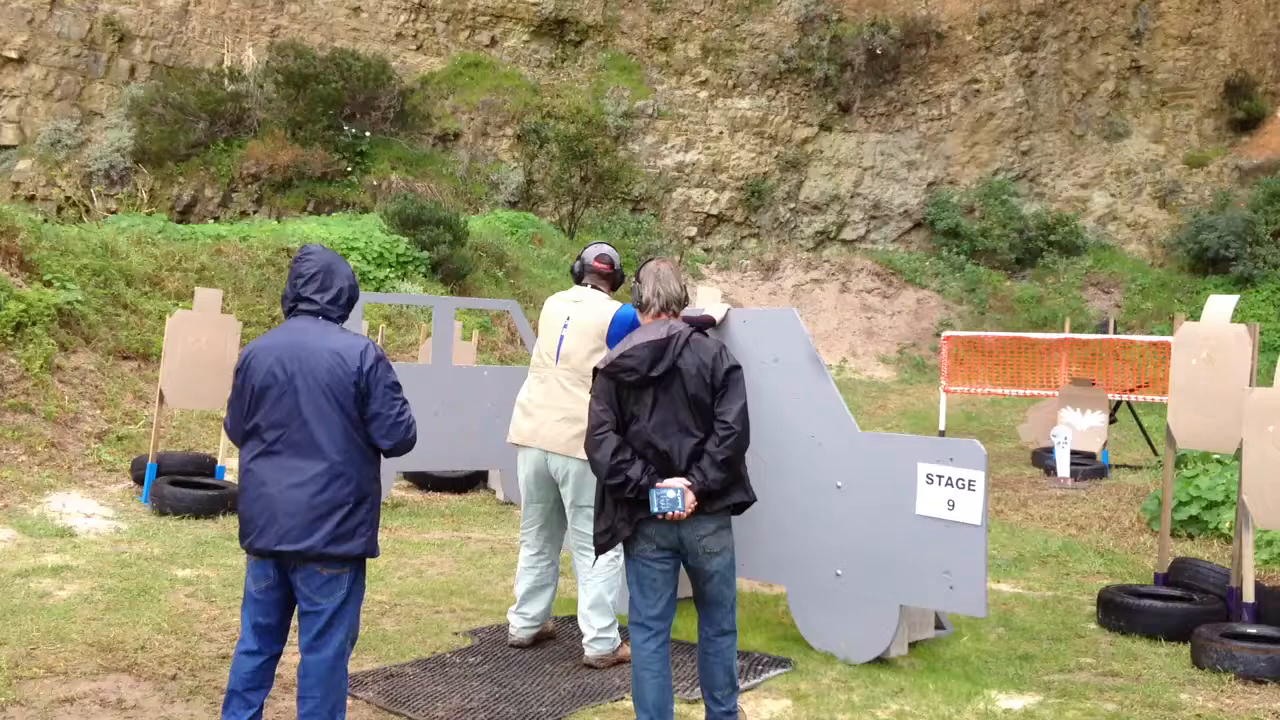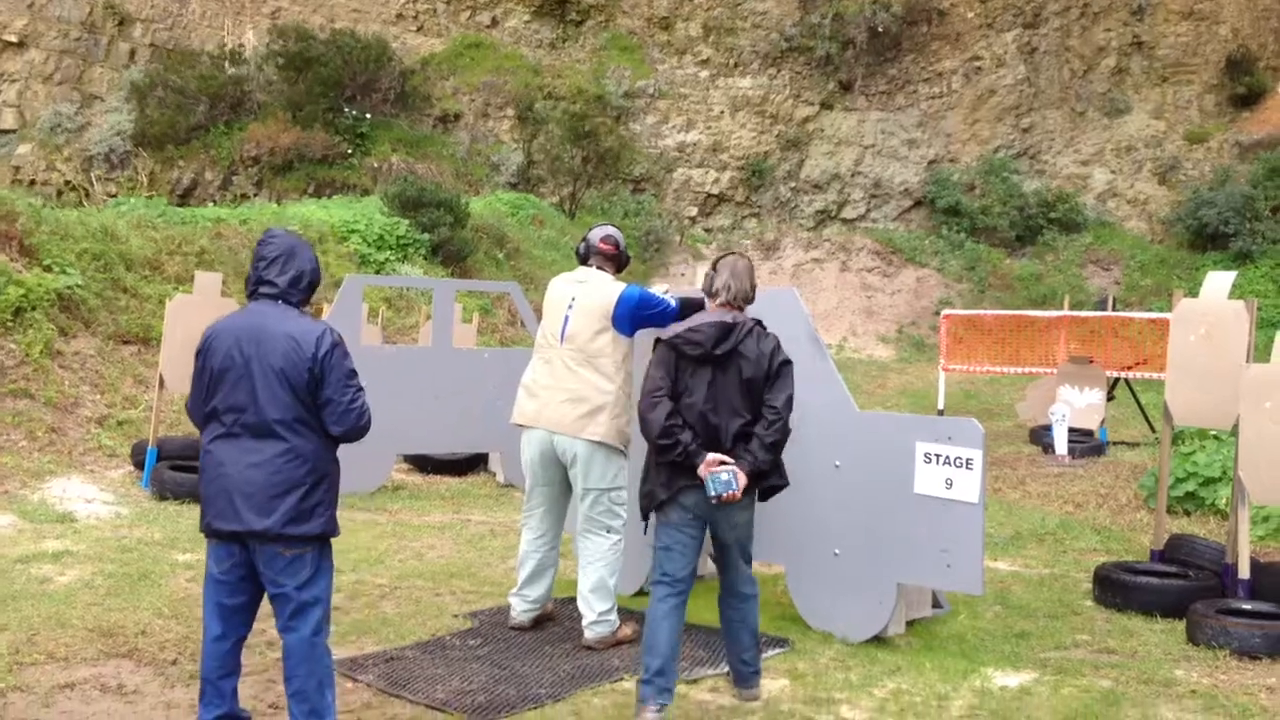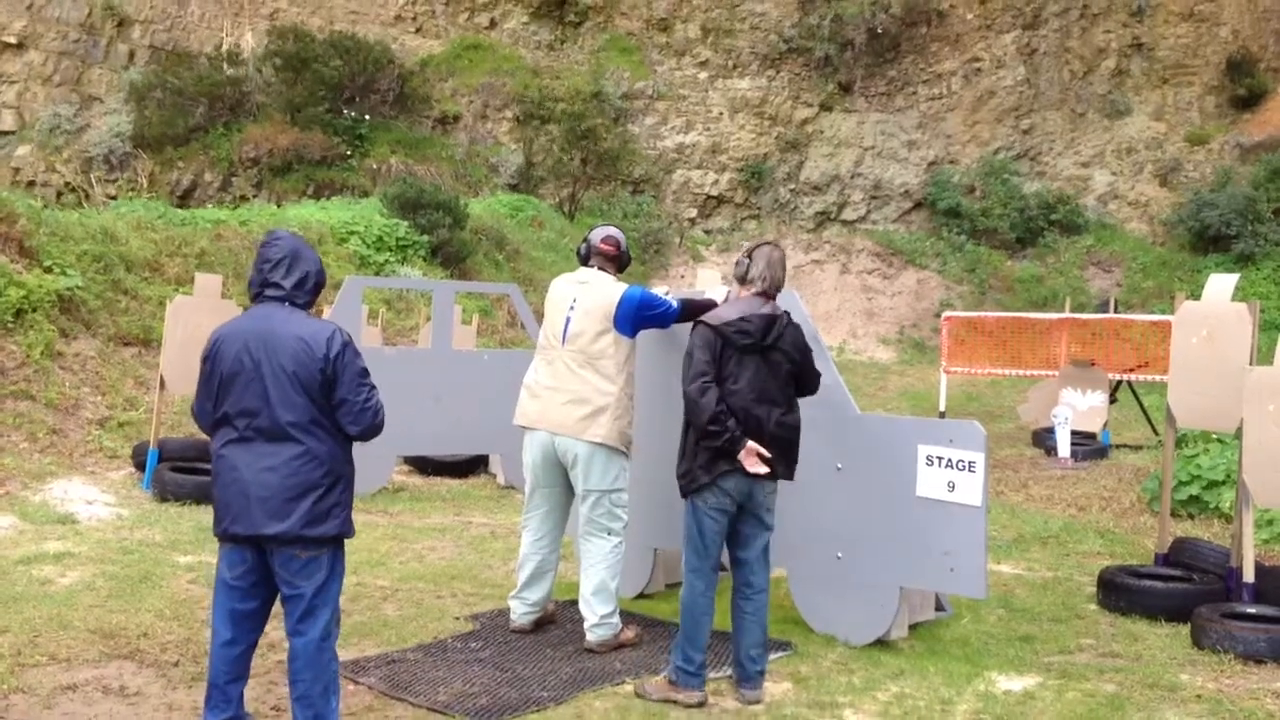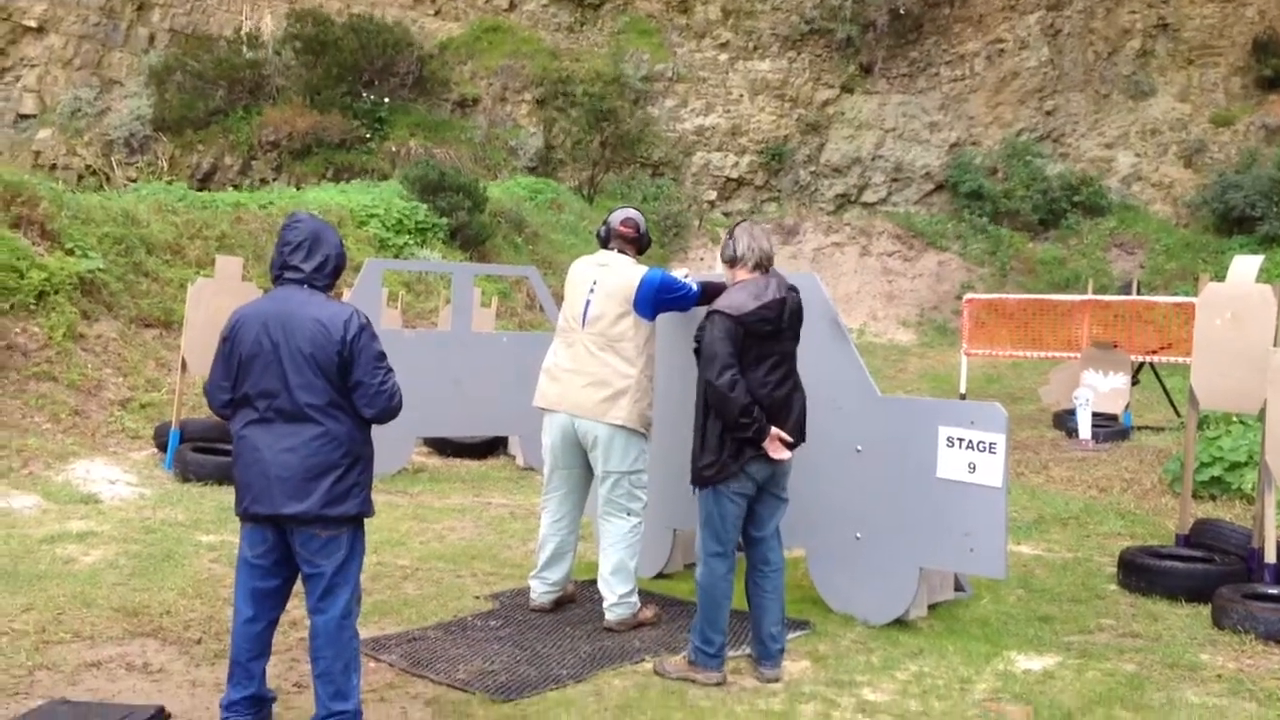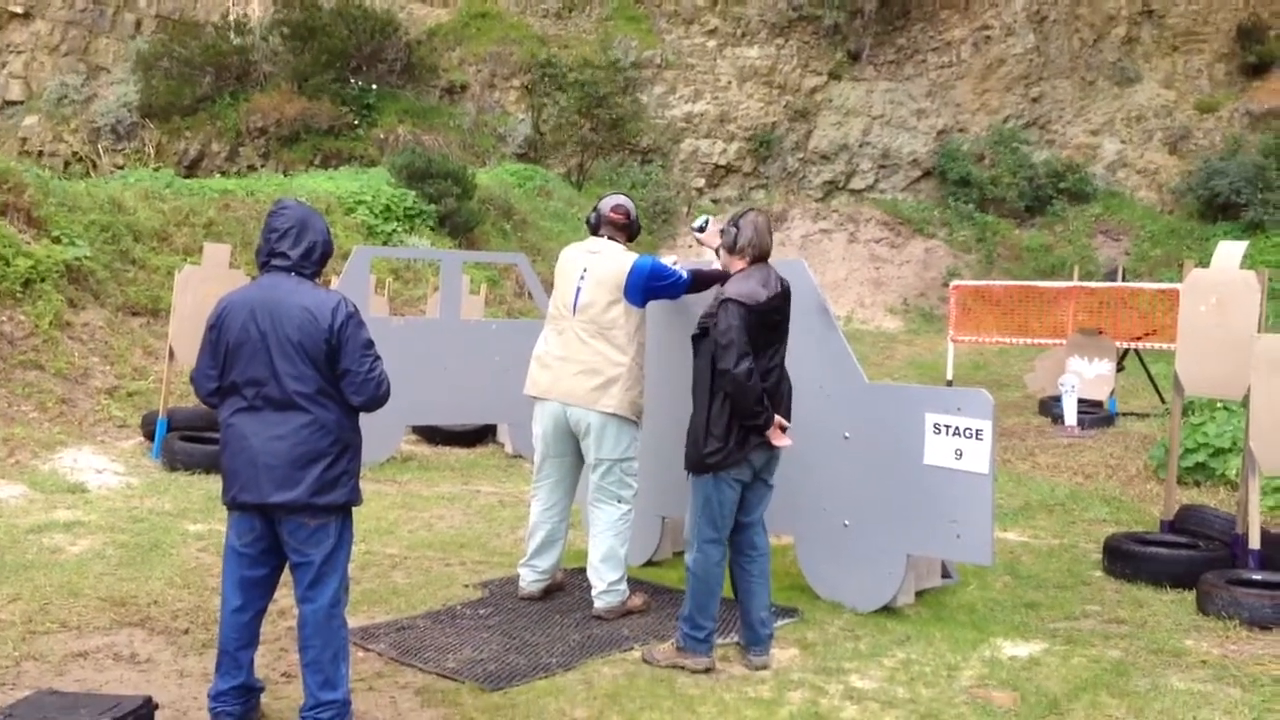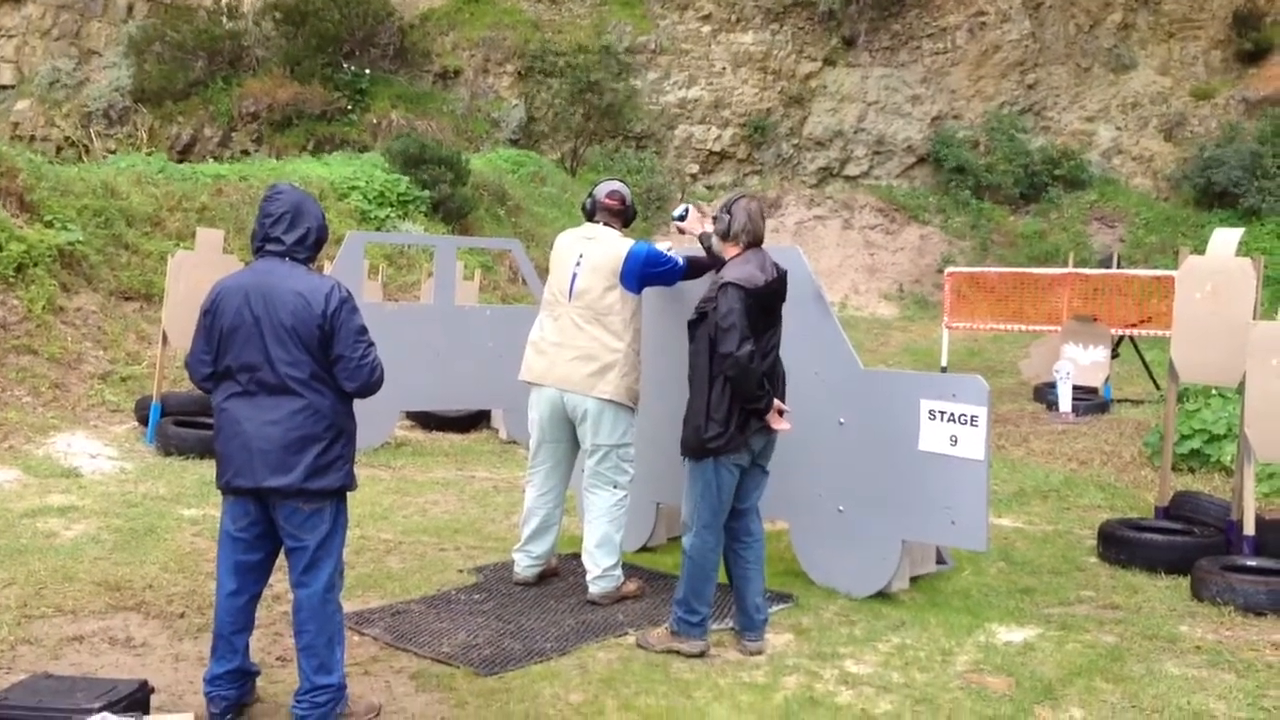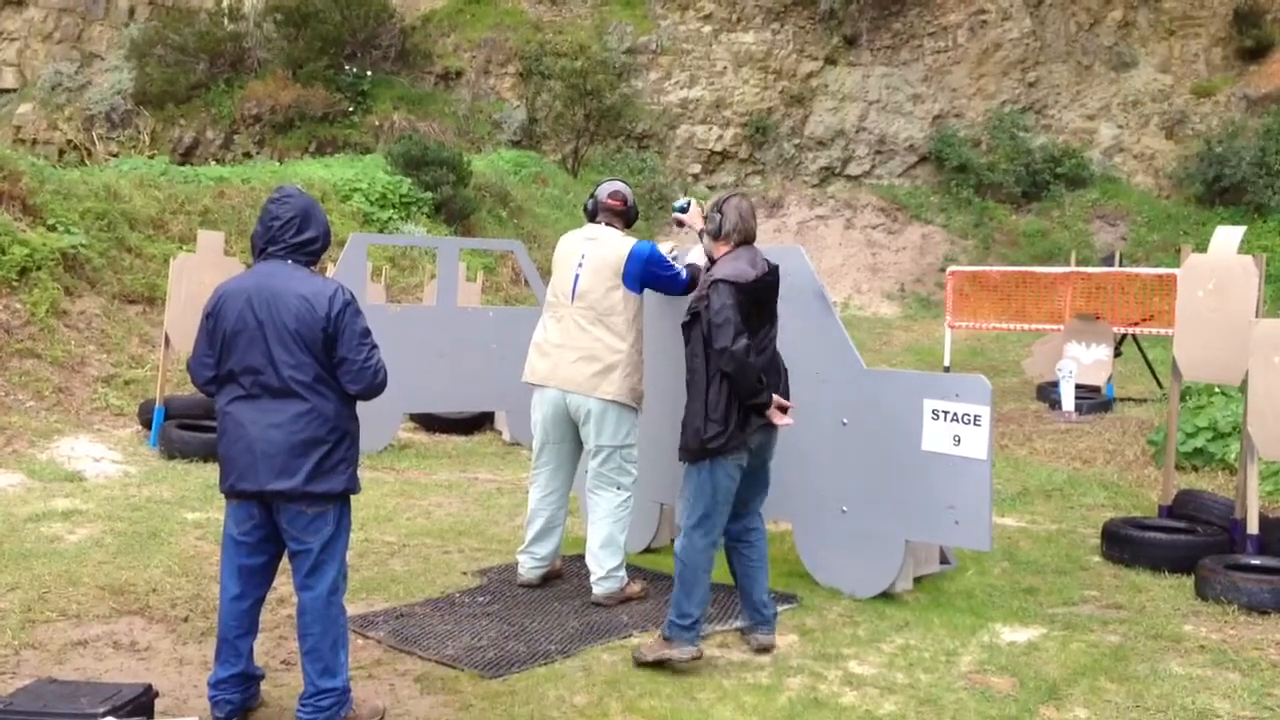
dt=0.7s
person 1, frame 1
left shoulder: (255, 353)
right shoulder: (361, 354)
left elbow: (237, 430)
right elbow: (398, 437)
left hip: (265, 523)
right hip: (331, 528)
left knee: (257, 637)
right knee: (325, 647)
person 1, frame 2
left shoulder: (216, 335)
right shoulder: (318, 339)
left elbow: (198, 413)
right elbow: (350, 423)
right wrist: (310, 417)
left hip: (227, 505)
right hip: (291, 509)
left knee: (224, 621)
right knee: (303, 627)
person 1, frame 3
left shoulder: (223, 338)
right shoulder: (328, 339)
left elbow: (206, 418)
right elbow: (366, 421)
left hip: (239, 509)
right hip: (306, 511)
left knee: (233, 626)
right knee: (311, 632)
person 1, frame 4
left shoulder: (243, 319)
right shoulder: (346, 321)
left elbow: (219, 400)
right elbow: (382, 404)
right wrist: (339, 399)
left hip: (261, 489)
right hip: (326, 491)
left knee: (254, 604)
right knee: (332, 611)
person 1, frame 5
left shoulder: (229, 307)
right shoulder: (333, 309)
left elbow: (206, 387)
right elbow: (371, 393)
right wrist: (328, 389)
left hip: (247, 478)
right hip: (314, 481)
left knee: (241, 595)
right knee: (320, 601)
person 1, frame 6
left shoulder: (224, 292)
right shoulder: (326, 294)
left elbow: (200, 371)
right elbow: (364, 378)
right wrist: (321, 374)
left hip: (242, 463)
right hip: (308, 465)
left knee: (237, 578)
right knee: (315, 584)
person 1, frame 7
left shoulder: (226, 295)
right shoulder: (330, 297)
left elbow: (202, 374)
right elbow: (367, 380)
right wrist: (324, 376)
left hip: (245, 466)
right hip: (312, 468)
left knee: (241, 583)
right knee: (319, 587)
person 2, frame 1
left shoulder: (614, 366)
right shoulder: (714, 354)
left elbow: (601, 441)
right elbow: (733, 429)
left wrist: (645, 486)
right wrist: (699, 485)
left hip: (645, 517)
right hip: (706, 514)
left knee: (649, 628)
right knee: (718, 622)
person 2, frame 2
left shoulder: (674, 342)
right shoulder: (767, 347)
left elbow: (653, 409)
right elbow: (776, 417)
left wrist: (693, 455)
right wrist: (747, 468)
left hip: (682, 486)
right hip: (735, 488)
left knee: (667, 588)
right knee: (739, 584)
right ankle: (746, 678)
person 2, frame 3
left shoulder: (713, 326)
right shoulder: (790, 334)
left elbow: (699, 393)
right elbow: (808, 383)
left wrist: (733, 442)
left hip: (715, 469)
right hip: (763, 473)
left knee: (700, 575)
right knee: (753, 577)
left ankle: (686, 680)
right ankle: (750, 679)
person 2, frame 4
left shoulder: (725, 313)
right shoulder: (789, 301)
left elbow: (723, 384)
left wrist: (756, 431)
left hip: (733, 453)
right hip: (776, 450)
left knee: (716, 557)
right knee: (767, 552)
left ankle: (706, 660)
right ankle: (769, 657)
person 2, frame 5
left shoulder: (733, 302)
right shoulder: (775, 289)
left elbow: (736, 373)
left wrist: (760, 421)
left hip: (728, 440)
right hip: (761, 441)
left knee: (707, 543)
right knee: (751, 537)
left ankle: (694, 645)
right ankle: (758, 643)
person 2, frame 6
left shoulder: (731, 286)
right shoulder: (765, 274)
left elbow: (737, 357)
left wrist: (762, 404)
right wrist: (701, 234)
left hip: (726, 425)
right hip: (756, 426)
left knee: (704, 527)
right knee: (745, 523)
left ankle: (688, 629)
right ankle: (751, 629)
person 2, frame 7
left shoulder: (721, 282)
right shoulder: (762, 272)
left elbow: (732, 353)
left wrist: (760, 399)
left hip: (727, 423)
right hip: (758, 423)
left knee: (698, 526)
right knee: (746, 521)
left ankle: (681, 634)
right ankle: (761, 625)
person 3, frame 1
left shoulder: (554, 305)
right shoulder: (617, 315)
left hip: (532, 437)
right hip: (581, 446)
left knee: (538, 537)
right knee: (597, 544)
left ankle: (525, 624)
right ankle: (601, 643)
person 3, frame 2
left shoulder: (557, 287)
right shoulder: (622, 297)
right elbow: (680, 309)
left hip: (537, 419)
right hip: (589, 427)
left knee: (539, 519)
right knee: (600, 528)
left ankle: (525, 606)
right ankle: (600, 625)
person 3, frame 3
left shoulder: (558, 287)
right shoulder: (625, 298)
right elbow: (681, 310)
left wrist: (655, 302)
right wrist: (719, 304)
left hip: (540, 421)
right hip: (592, 430)
left knee: (540, 520)
right knee: (602, 530)
left ankle: (526, 609)
right ankle: (602, 628)
person 3, frame 4
left shoulder: (579, 270)
right shoulder: (645, 281)
right elbow: (700, 294)
left wrist: (670, 279)
left hip: (560, 403)
right hip: (611, 411)
left knee: (559, 501)
right knee: (621, 510)
left ankle: (546, 589)
right ankle: (621, 608)
person 3, frame 5
left shoulder: (568, 257)
right shoulder: (635, 268)
right elbow: (689, 281)
left wrist: (657, 269)
right wrist: (727, 273)
left hip: (551, 391)
right hip: (603, 399)
left knee: (549, 489)
right knee: (610, 498)
left ankle: (535, 577)
right ankle: (609, 596)
person 3, frame 6
left shoulder: (563, 243)
right shoulder: (631, 254)
right elbow: (685, 268)
right wrist: (720, 257)
left hip: (548, 378)
right hip: (600, 386)
left knee: (544, 474)
right knee: (605, 483)
left ankle: (530, 562)
right ankle: (604, 581)
person 3, frame 7
left shoulder: (565, 244)
right shoulder: (636, 252)
right elbow: (686, 283)
left hip: (550, 379)
right hip: (604, 386)
left knee: (548, 476)
right knee: (611, 484)
left ankle: (534, 564)
right ankle: (609, 581)
